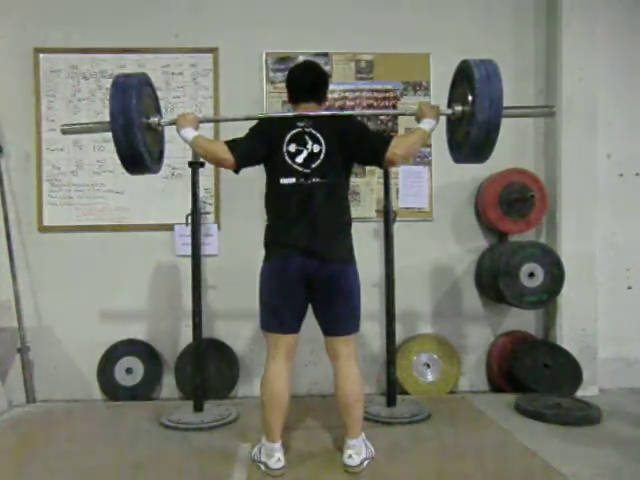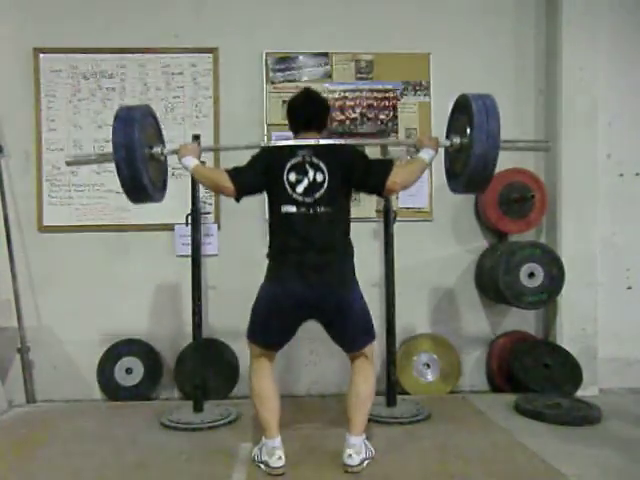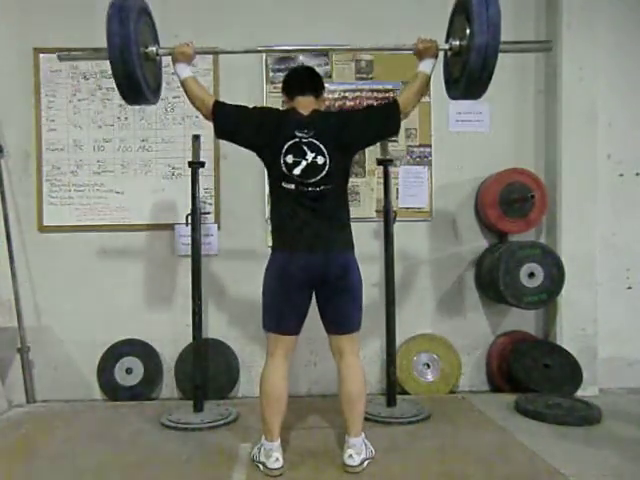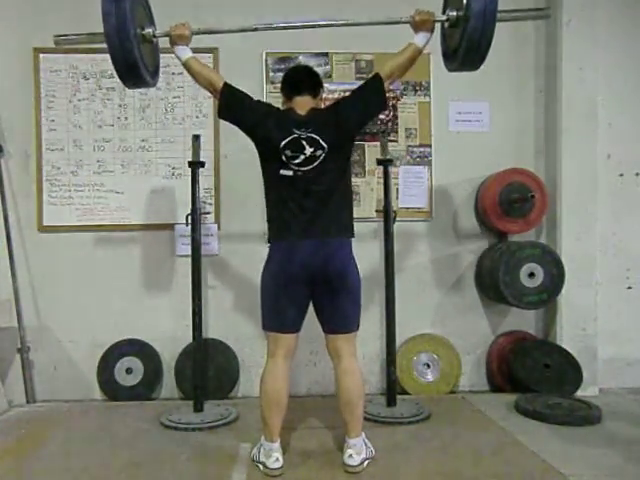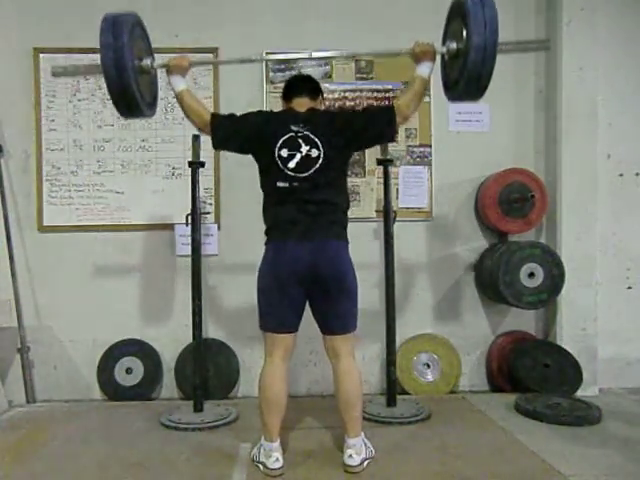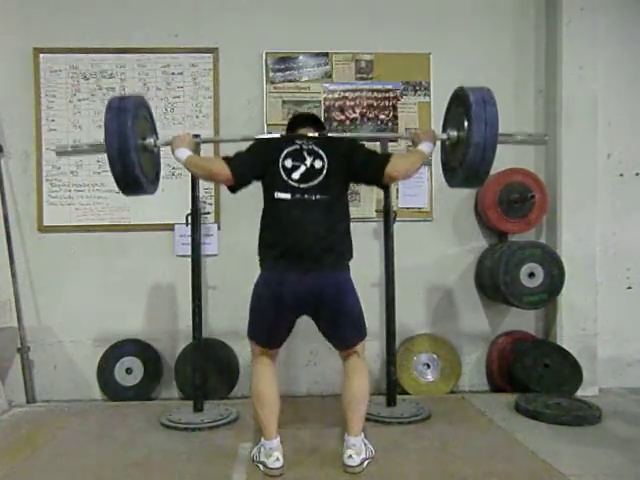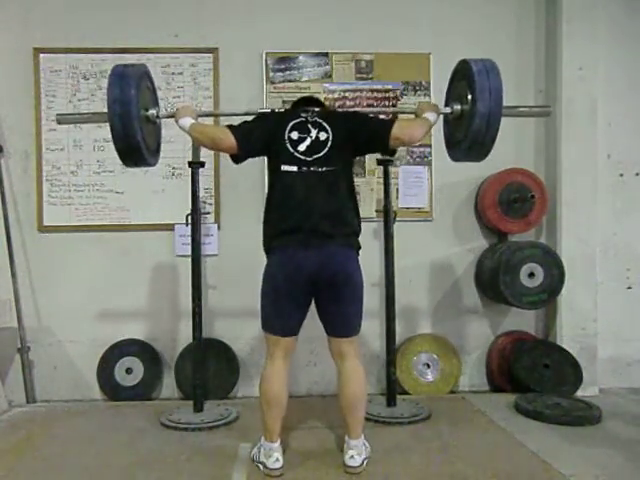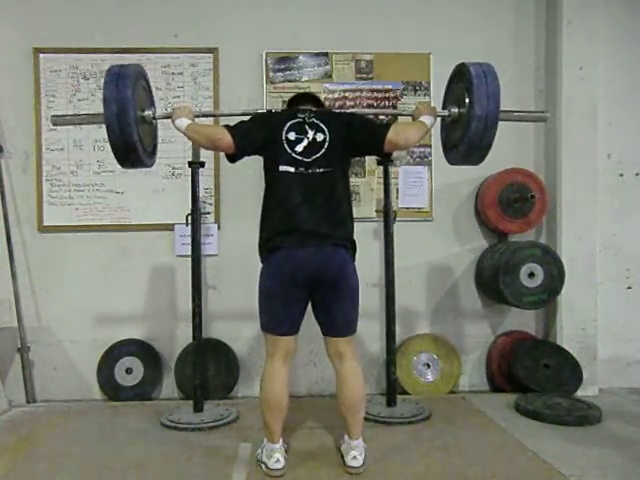
dt=0.5s
person 1, frame 1
left shoulder: (270, 130)
right shoulder: (345, 128)
left elbow: (226, 156)
right elbow: (396, 153)
left wrist: (189, 131)
right wrist: (426, 123)
left hip: (283, 260)
right hip: (335, 259)
left knee: (278, 357)
right knee: (344, 356)
person 1, frame 2
left shoulder: (273, 159)
right shoulder: (345, 157)
left elbow: (228, 185)
right elbow: (393, 183)
left wrist: (190, 160)
right wrist: (425, 154)
left hip: (283, 283)
right hip: (336, 283)
left knee: (260, 358)
right knee: (364, 359)
left ankle: (272, 448)
right ankle: (356, 445)
person 1, frame 3
left shoulder: (268, 124)
right shoulder: (345, 125)
left elbow: (208, 108)
right elbow: (403, 106)
left wrist: (183, 68)
right wrist: (426, 63)
left hip: (288, 259)
right hip: (338, 258)
left knee: (278, 356)
right knee: (348, 354)
person 1, frame 4
left shoulder: (266, 123)
right shoulder: (341, 119)
left elbow: (216, 84)
right elbow: (388, 74)
left wrist: (182, 49)
right wrist: (421, 35)
left hip: (286, 256)
right hip: (335, 253)
left knee: (279, 356)
right knee: (345, 355)
person 1, frame 5
left shoulder: (263, 125)
right shoulder: (340, 123)
left elbow: (204, 120)
right elbow: (402, 111)
left wrist: (178, 80)
right wrist: (424, 67)
left hip: (282, 255)
right hip: (331, 253)
left knee: (276, 356)
right knee: (343, 355)
person 1, frame 6
left shoulder: (268, 150)
right shoulder: (343, 150)
left elbow: (220, 172)
right elbow: (398, 170)
left wrist: (183, 151)
right wrist: (424, 145)
left hip: (278, 277)
right hip: (332, 277)
left knee: (262, 358)
right knee: (354, 357)
left ankle: (271, 449)
right ankle: (355, 446)
person 1, frame 7
left shoulder: (273, 123)
right shoulder: (347, 123)
left elbow: (223, 140)
right elbow: (407, 134)
left wrist: (186, 121)
right wrist: (429, 115)
left hip: (286, 256)
right hip: (340, 255)
left knee: (277, 355)
right knee: (347, 354)
left ankle: (271, 450)
right ankle: (355, 448)
person 1, frame 8
left shoulder: (270, 124)
right shoulder: (344, 124)
left elbow: (221, 139)
right elbow: (400, 139)
left wrist: (183, 122)
right wrist: (425, 119)
left hip: (282, 257)
right hip: (335, 256)
left knee: (278, 356)
right knee: (344, 354)
right ankle: (355, 447)
